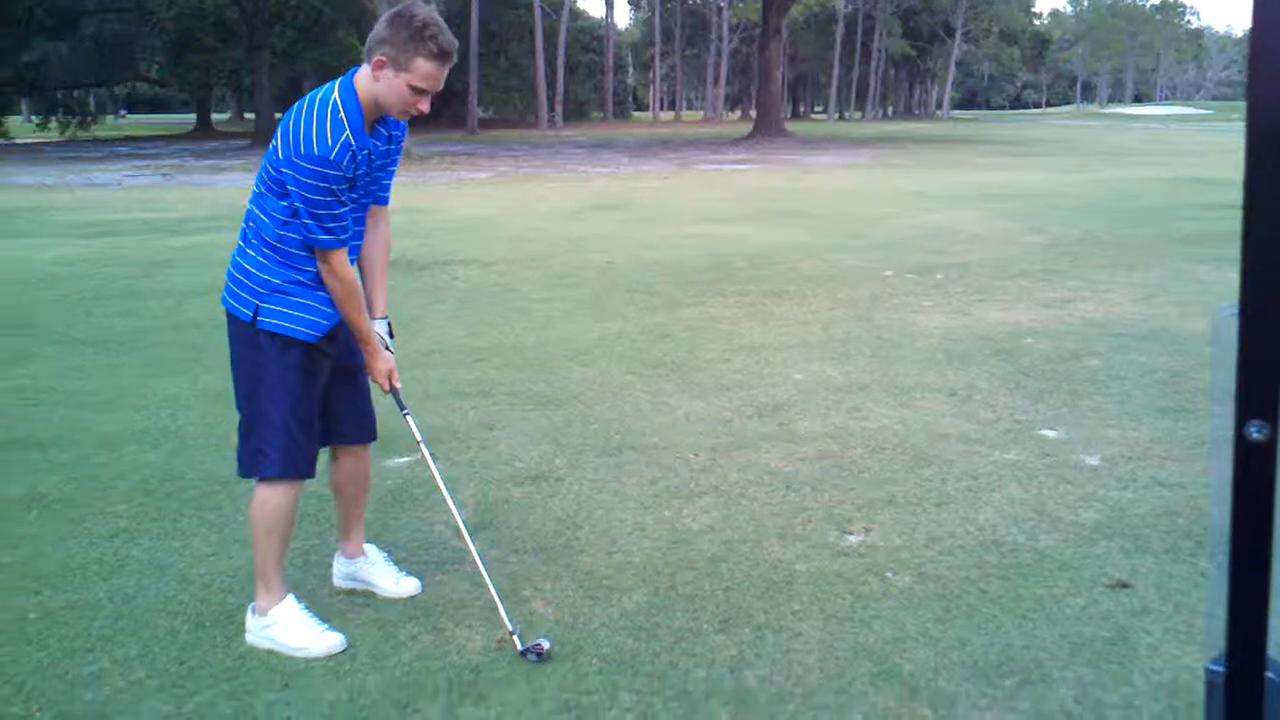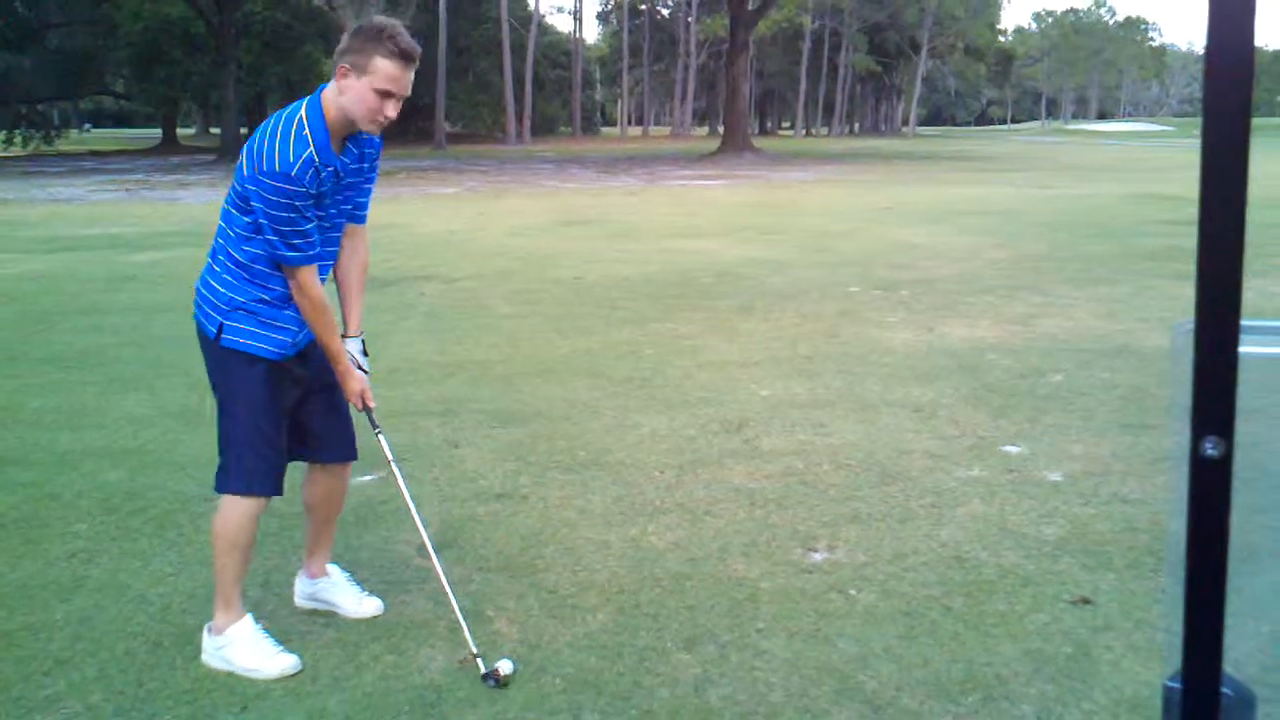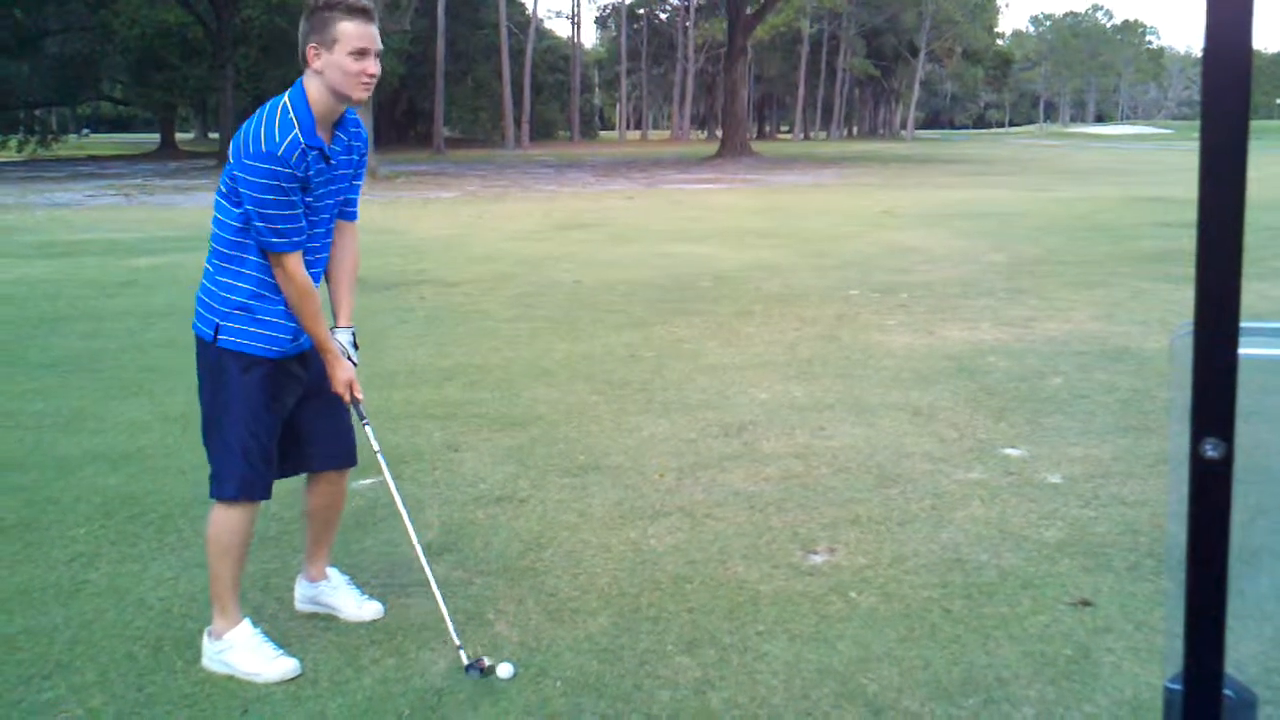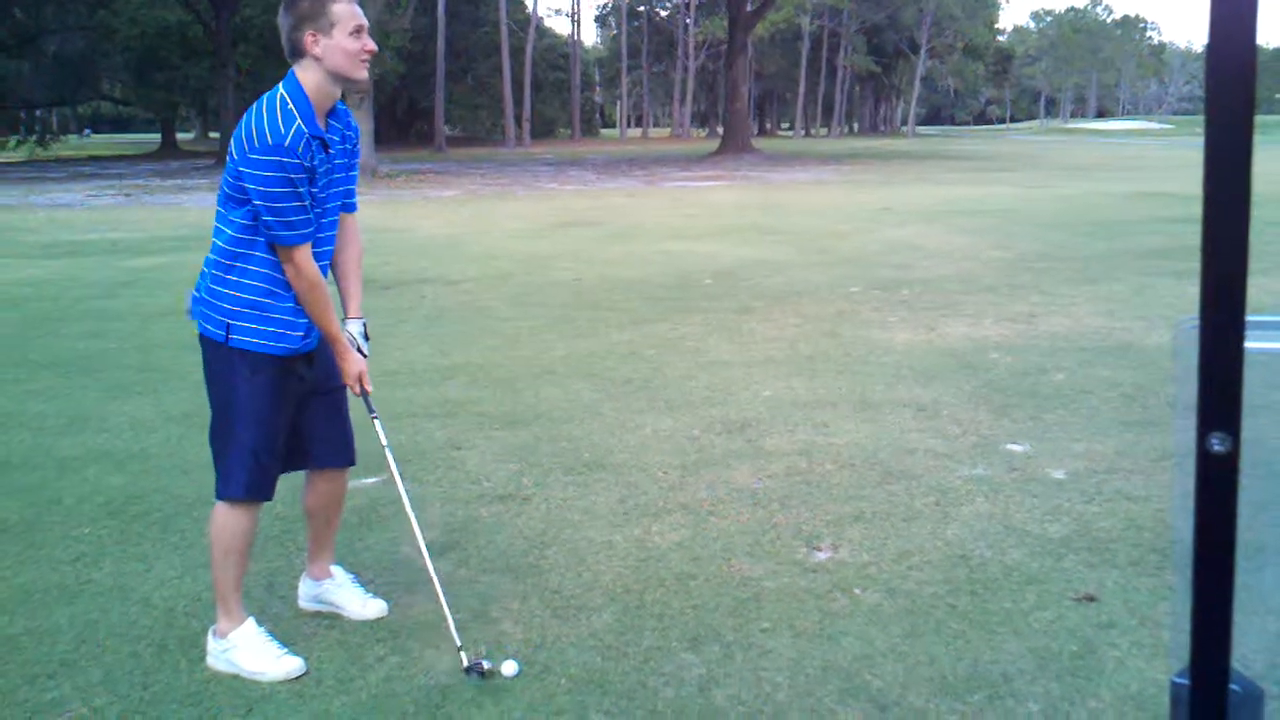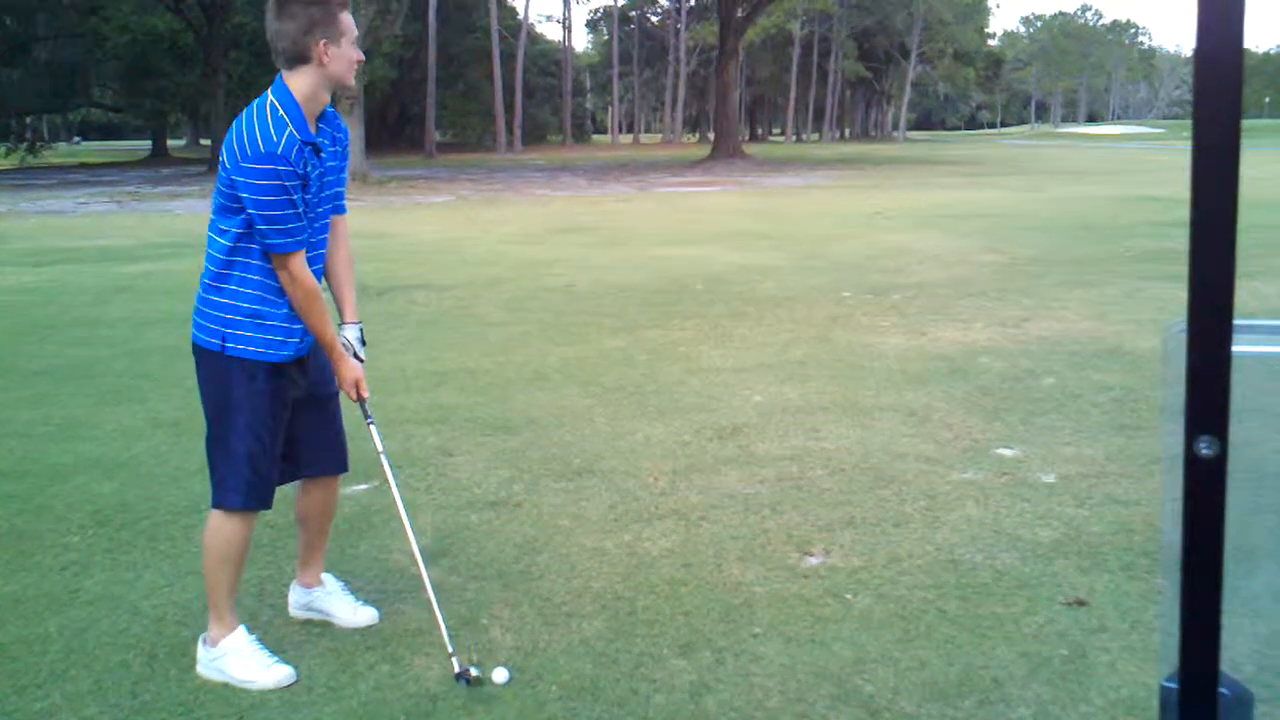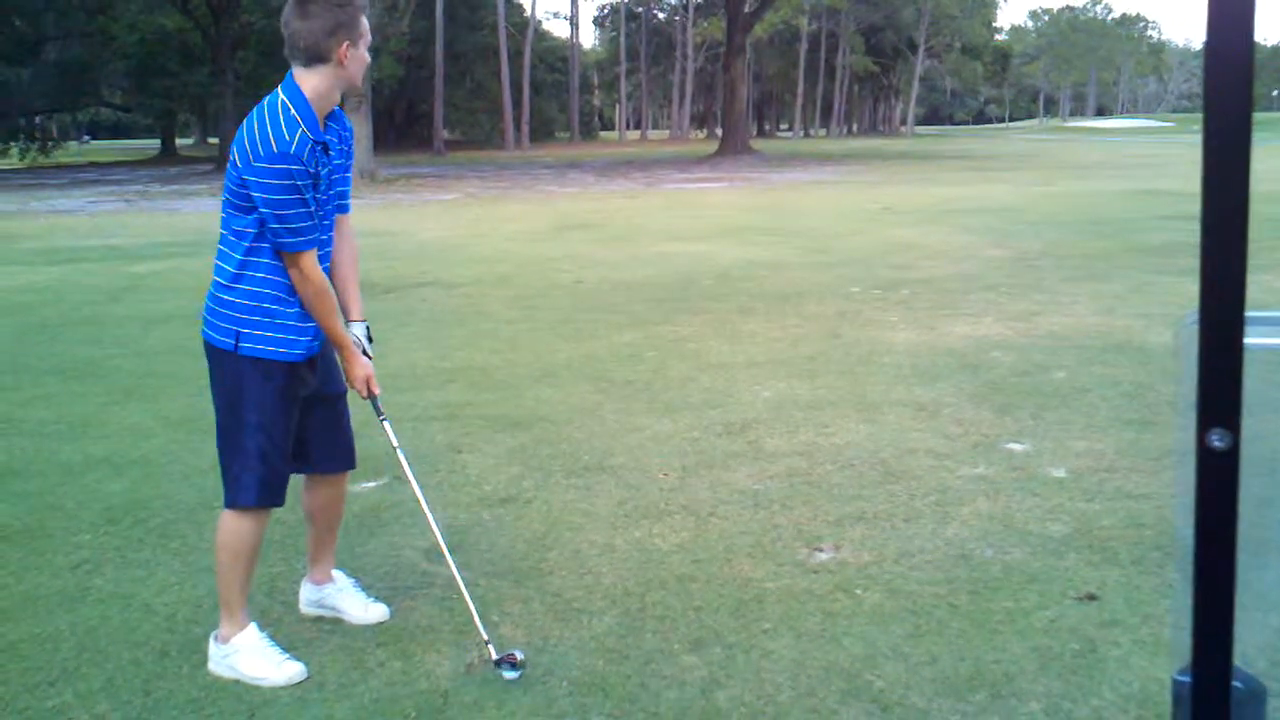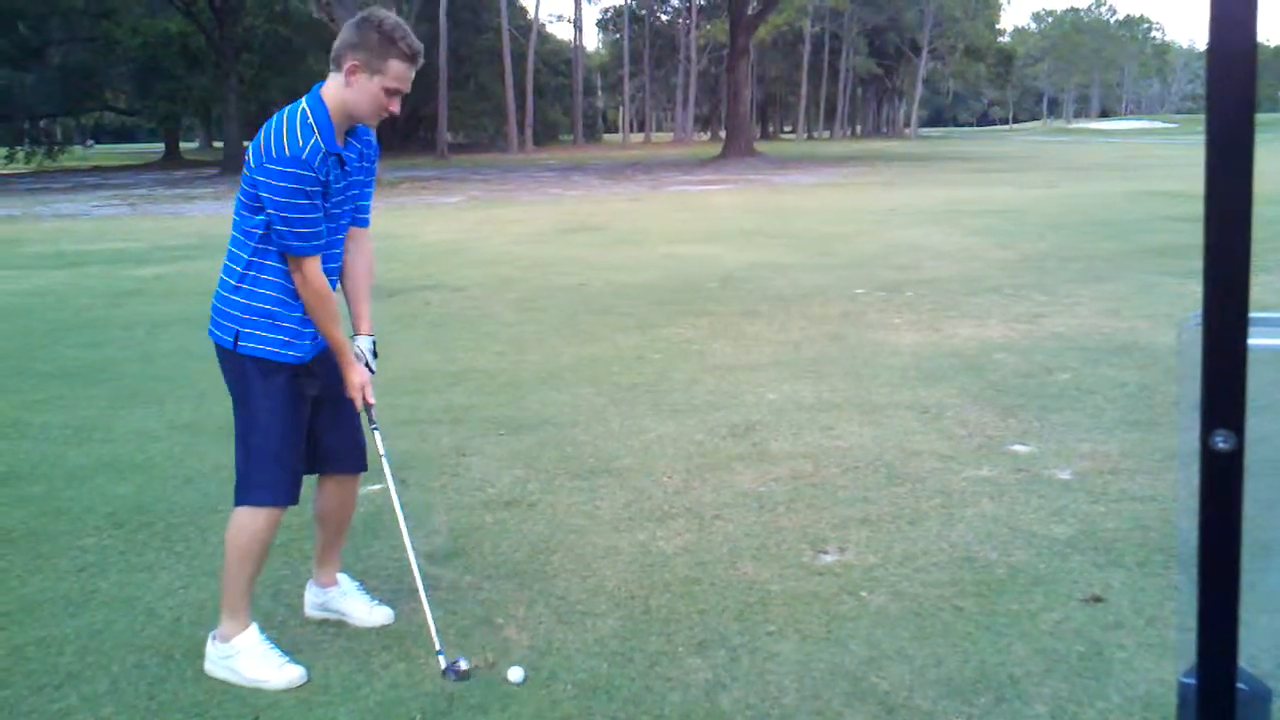
dt=0.7s
person 1, frame 1
left shoulder: (388, 122)
right shoulder: (320, 138)
right elbow: (333, 261)
left wrist: (380, 321)
right wrist: (370, 347)
left hip: (330, 307)
right hip: (276, 310)
left knee: (353, 436)
right knee: (284, 460)
left ankle: (353, 556)
right ankle: (269, 607)
person 1, frame 2
left shoulder: (363, 143)
right shoulder: (285, 155)
left elbow: (352, 239)
right elbow: (302, 278)
left wrist: (355, 338)
right wrist: (343, 364)
left hip: (302, 326)
right hip: (245, 325)
left knee: (333, 452)
right knee: (251, 477)
left ankle: (316, 575)
right ankle: (226, 627)
person 1, frame 3
left shoulder: (352, 135)
right shoulder: (271, 143)
right elbow: (286, 267)
left wrist: (345, 333)
right wrist: (331, 355)
left hip: (303, 332)
right hip: (244, 333)
left knee: (332, 460)
right knee: (241, 483)
left ankle: (316, 578)
right ankle: (225, 631)
person 1, frame 4
left shoulder: (343, 125)
right shoulder: (272, 135)
right elbow: (297, 261)
left wrist: (355, 323)
right wrist: (340, 345)
left hip: (308, 328)
right hip: (250, 331)
left knee: (331, 457)
right knee: (244, 482)
left ankle: (319, 577)
right ankle: (229, 630)
person 1, frame 5
left shoulder: (332, 128)
right shoulder: (264, 142)
right elbow: (292, 270)
left wrist: (353, 328)
right wrist: (338, 354)
left hip: (301, 336)
right hip: (245, 342)
left knee: (323, 465)
right knee: (240, 492)
left ankle: (310, 584)
right ankle: (220, 638)
person 1, frame 6
left shoulder: (336, 127)
right shoulder: (275, 142)
right elbow: (301, 266)
left wrist: (358, 326)
right wrist: (347, 350)
left hip: (308, 336)
right hip: (255, 339)
left knee: (331, 462)
right knee: (252, 490)
left ankle: (320, 581)
right ankle: (231, 636)
person 1, frame 7
left shoulder: (360, 142)
right shoulder: (290, 147)
right elbow: (307, 273)
left wrist: (364, 339)
right wrist: (346, 359)
left hip: (315, 336)
right hip: (262, 338)
left knee: (344, 463)
right knee: (266, 489)
left ankle: (326, 584)
right ankle: (231, 634)
